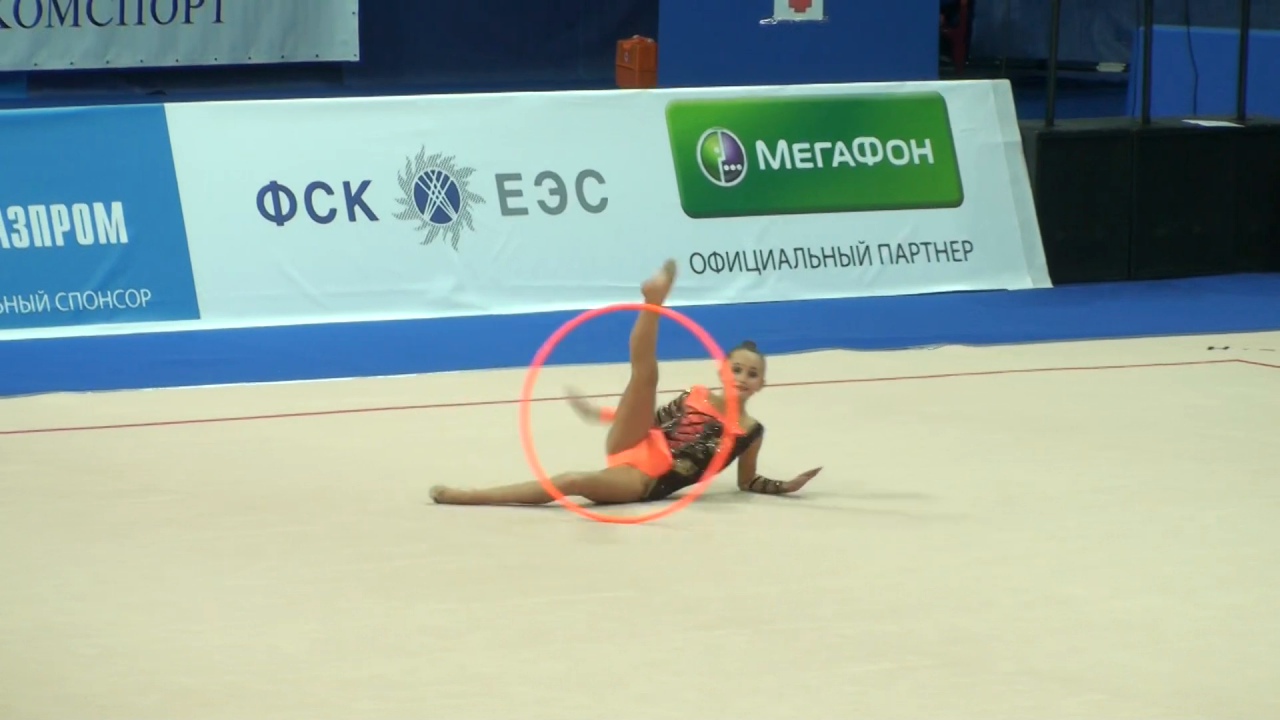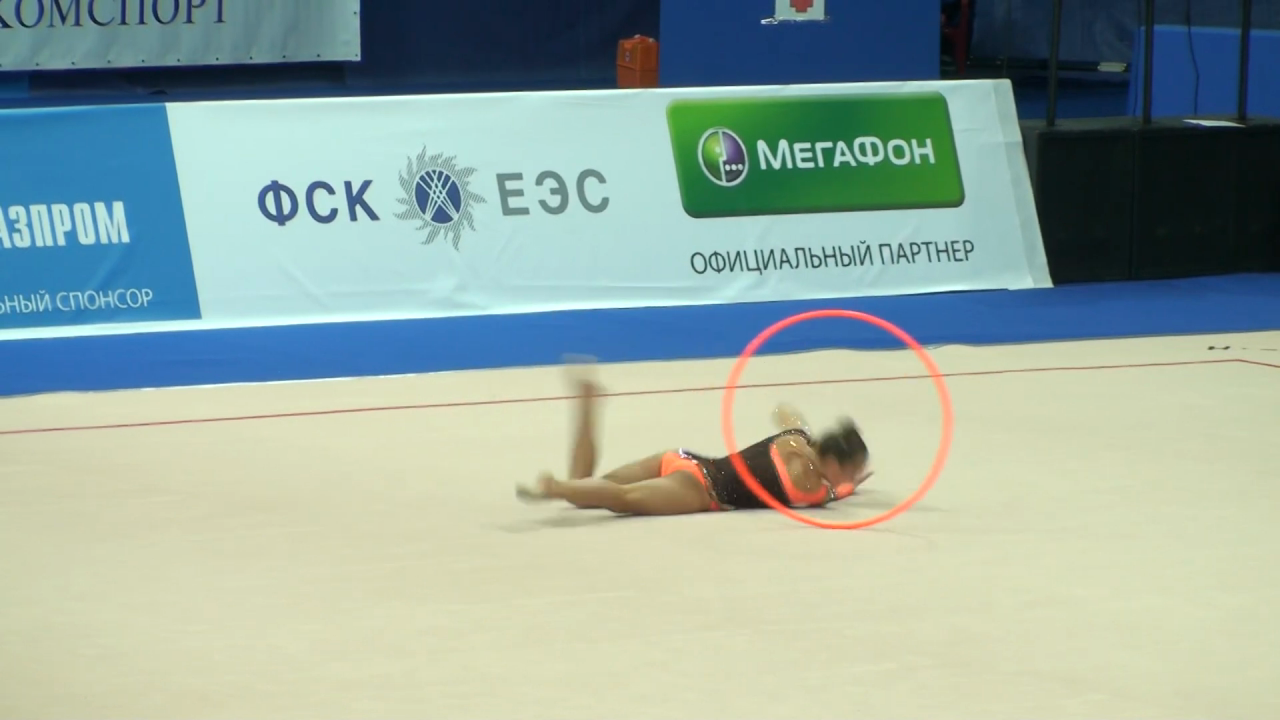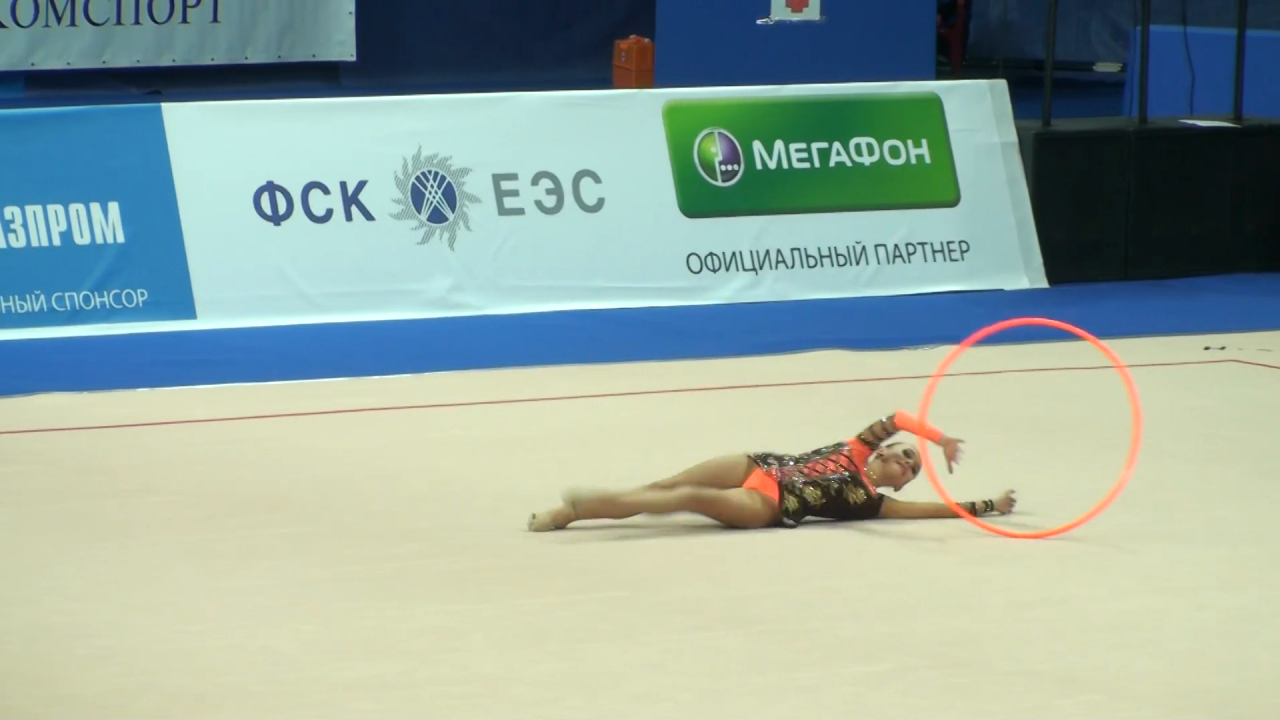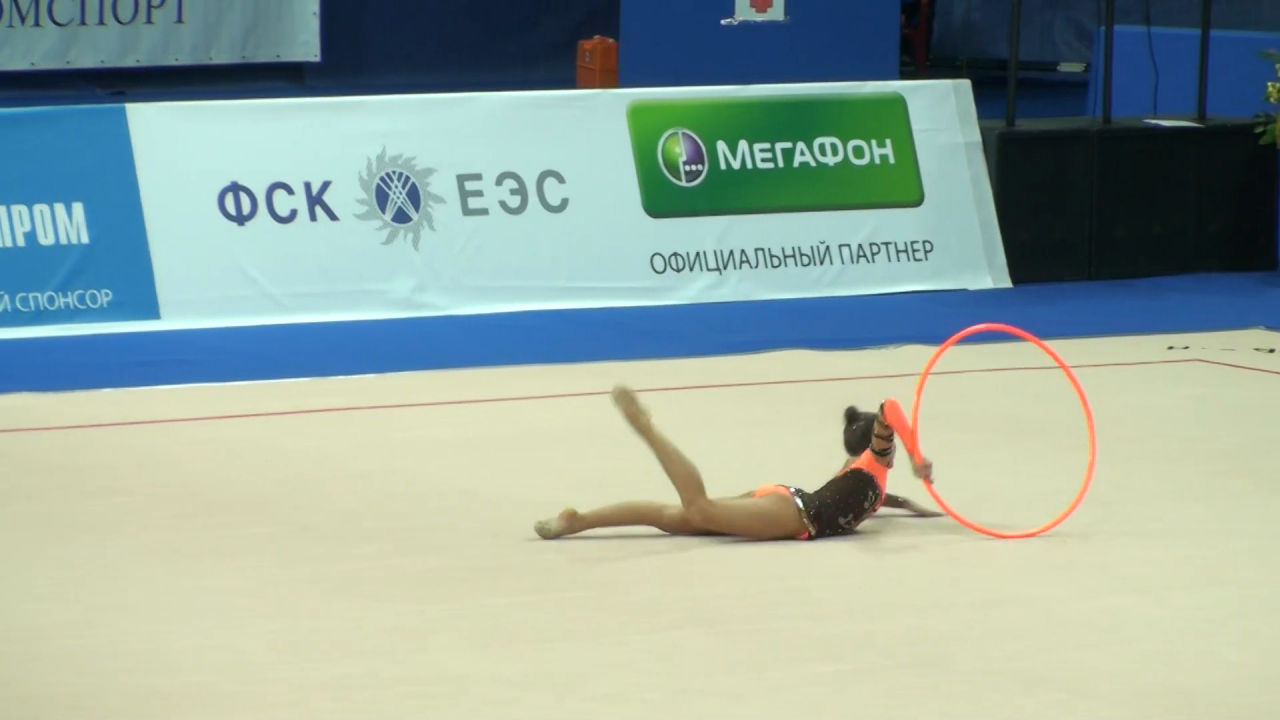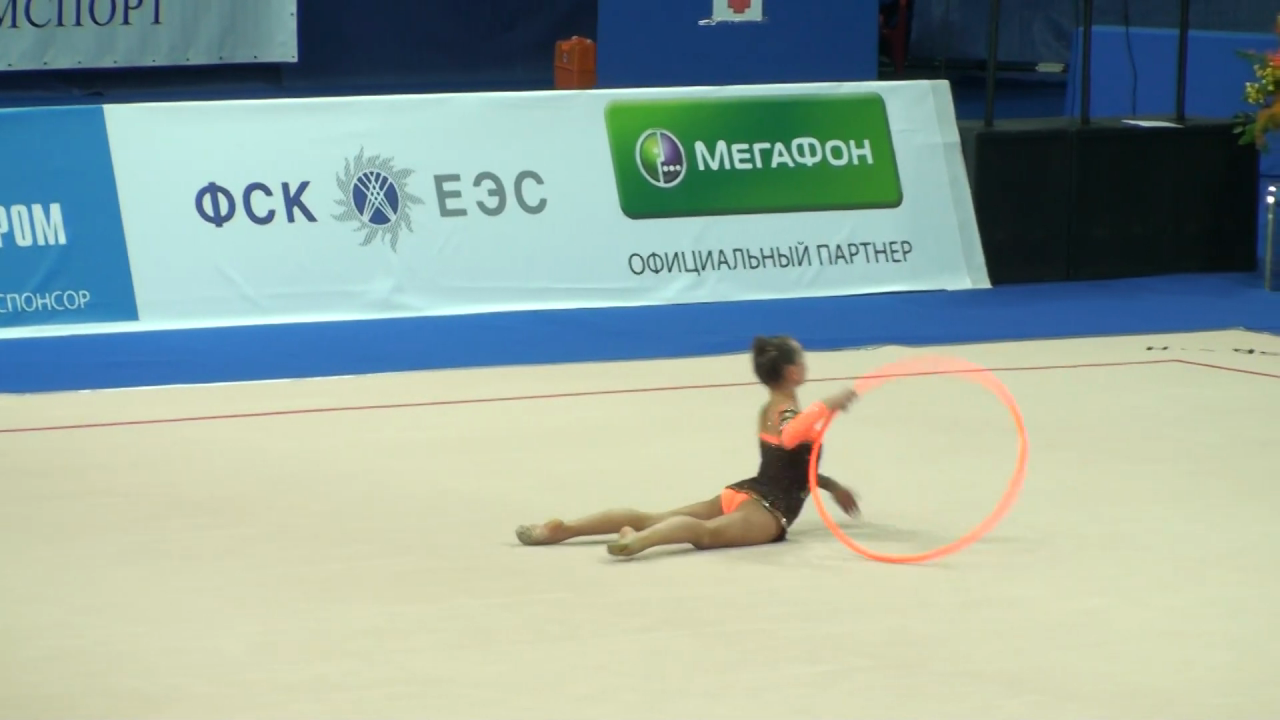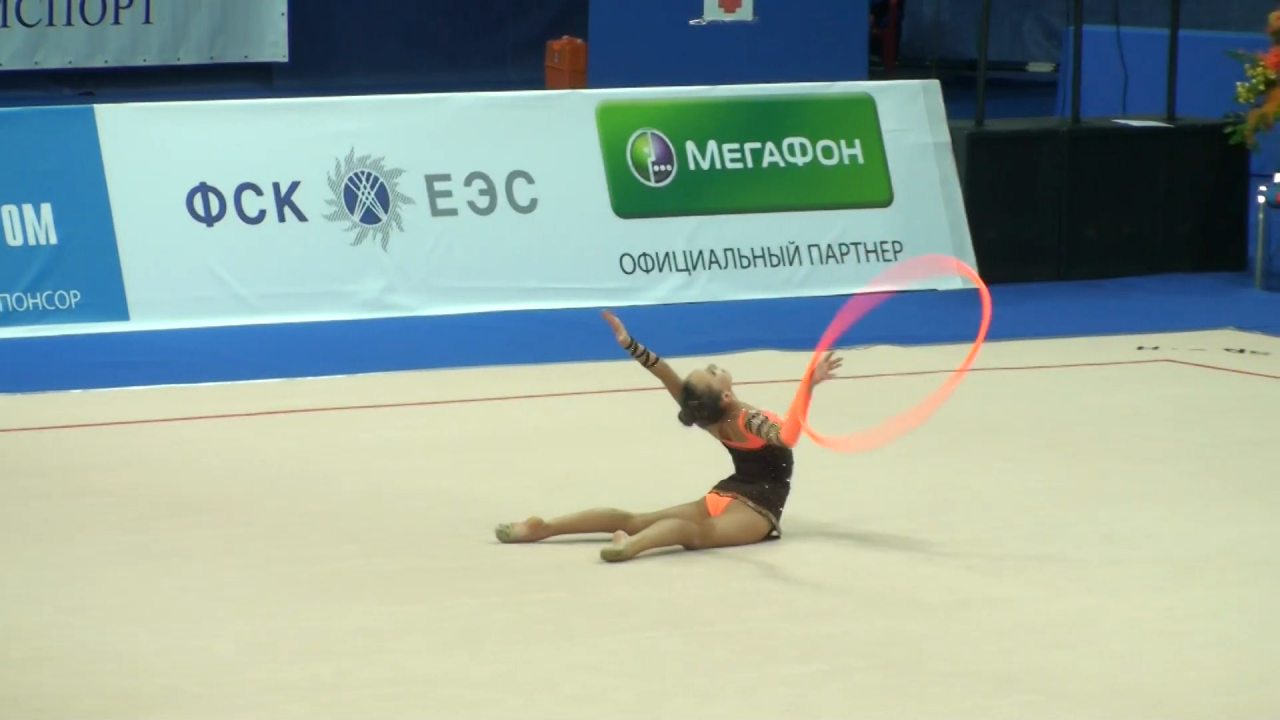
dt=0.4s
person 1, frame 1
left shoulder: (752, 433)
right shoulder: (697, 397)
left elbow: (747, 483)
right elbow: (654, 420)
left wrist: (786, 485)
right wrist: (603, 414)
left hip: (646, 482)
right hip: (635, 449)
left knee: (573, 481)
right knee: (644, 373)
left ankle: (465, 494)
person 1, frame 2
left shoulder: (794, 439)
left elbow: (785, 411)
left hip: (685, 464)
right hip: (699, 489)
left knee: (587, 489)
right ankle: (554, 485)
person 1, frame 3
left shoulder: (872, 501)
right shoulder: (855, 450)
left elbow: (937, 507)
right elbow: (895, 418)
left wrist: (991, 505)
right wrist: (938, 437)
left hip: (767, 505)
right hip: (760, 469)
left knee: (693, 497)
right knee: (663, 487)
person 1, frame 4
left shoulder: (852, 489)
right shoulder: (877, 457)
left elbow: (873, 503)
right elbow: (889, 407)
left wrist: (912, 505)
right wrist: (916, 457)
left hip: (788, 506)
right hip: (795, 515)
left knee: (669, 516)
right knee: (699, 511)
left ankle: (575, 520)
right ankle: (643, 424)
person 1, frame 5
left shoulder: (768, 411)
right shoulder: (795, 417)
right elbow: (792, 439)
left wrist: (833, 486)
right wrist: (828, 405)
left hip: (735, 495)
right hip: (767, 514)
left knee: (646, 517)
right knee: (705, 532)
left ankle: (559, 528)
right ankle: (637, 540)
person 1, frame 6
right shoulder: (751, 421)
right elbow: (787, 436)
right wrist: (809, 383)
left hip: (723, 497)
right hip: (756, 510)
left knee: (632, 520)
